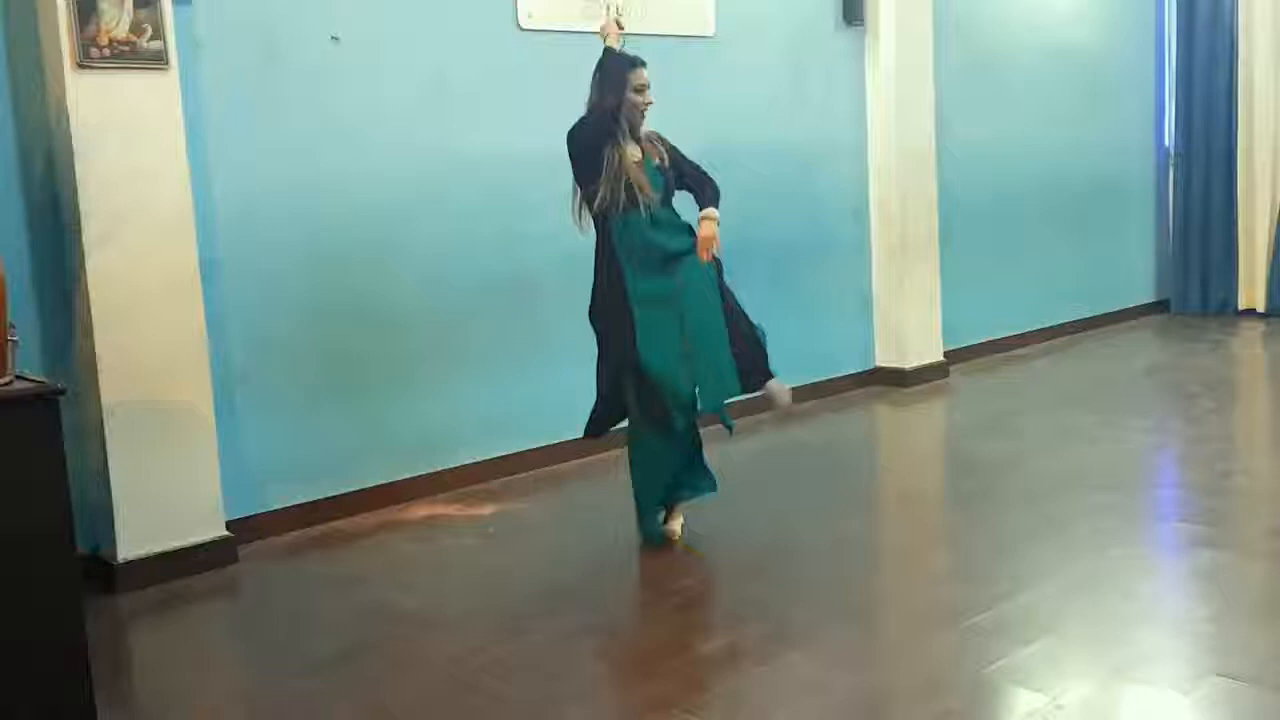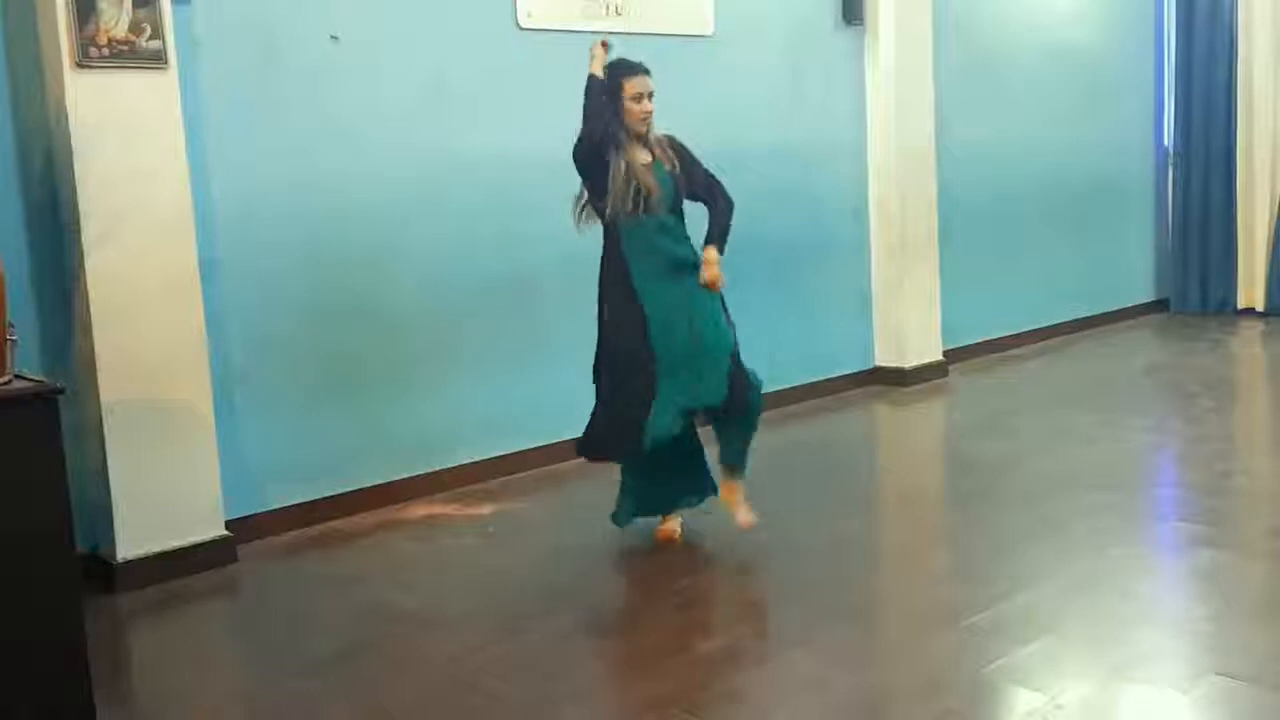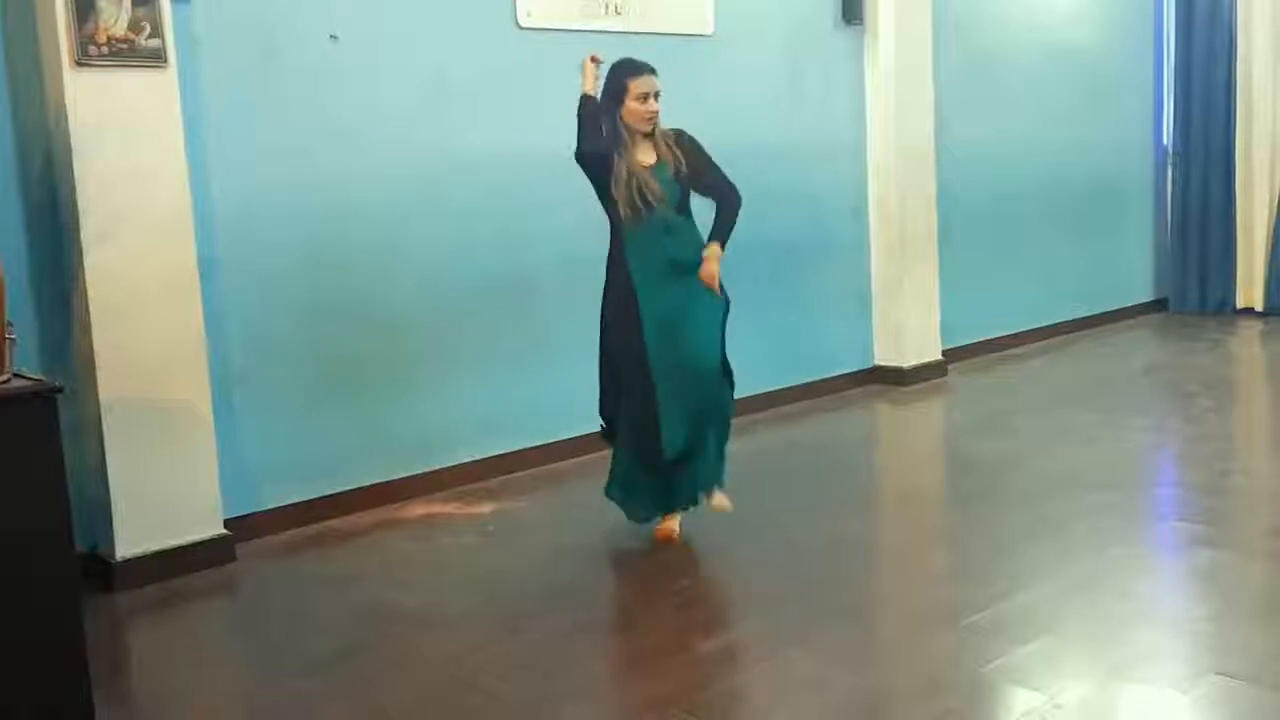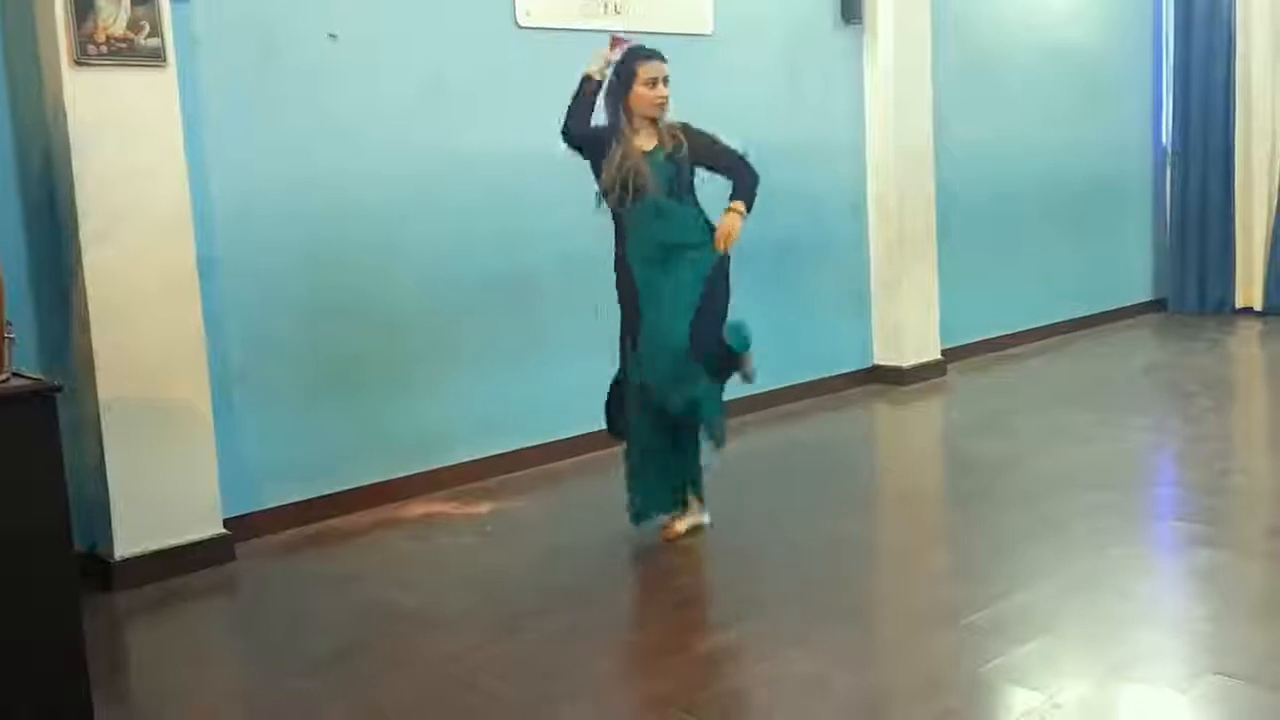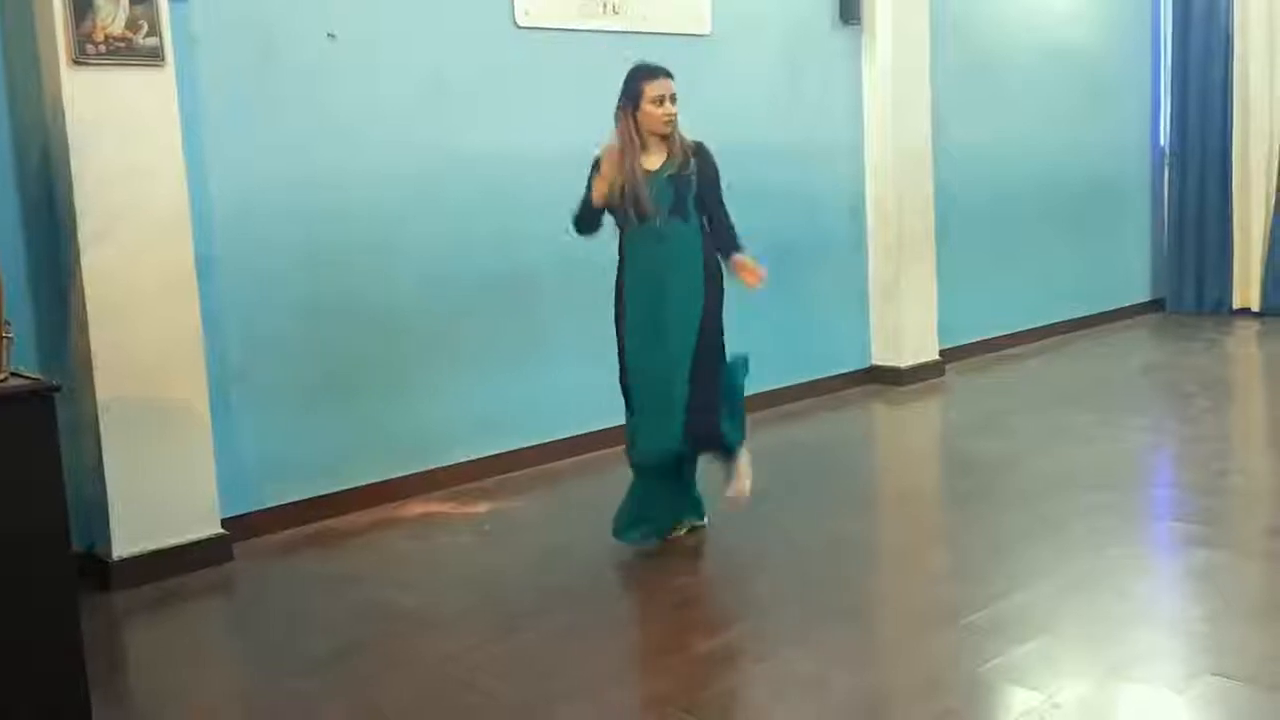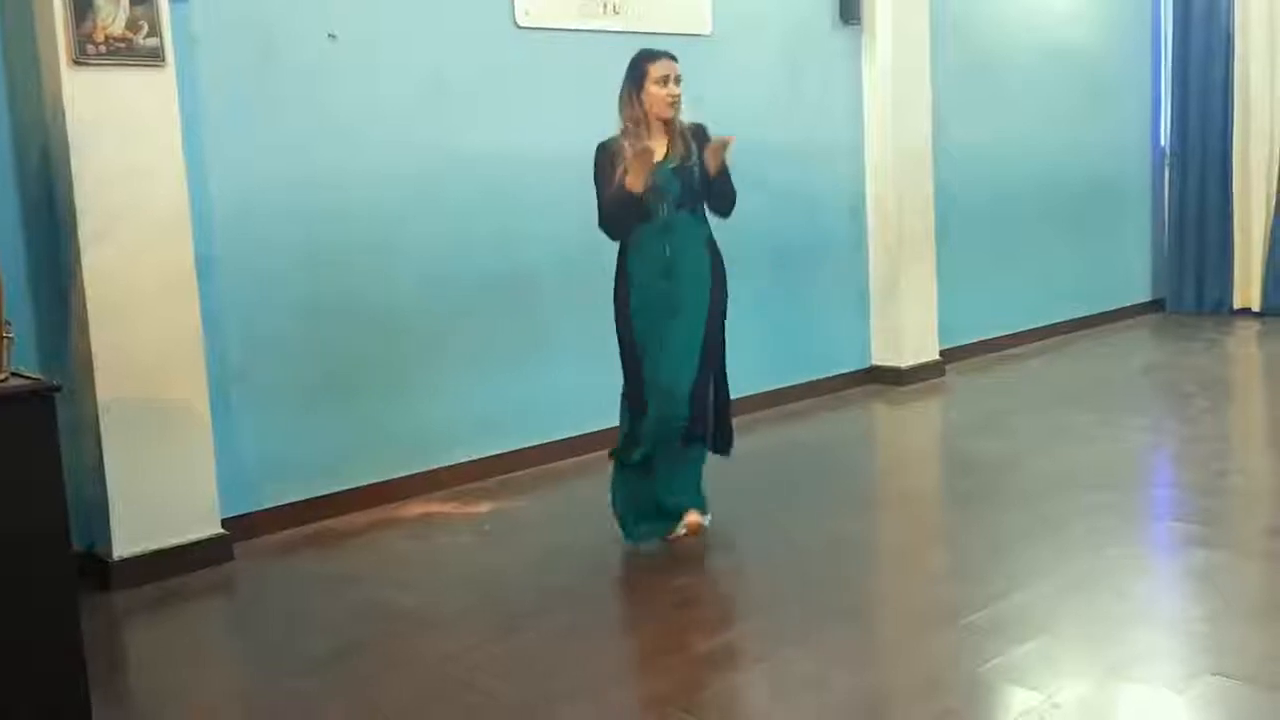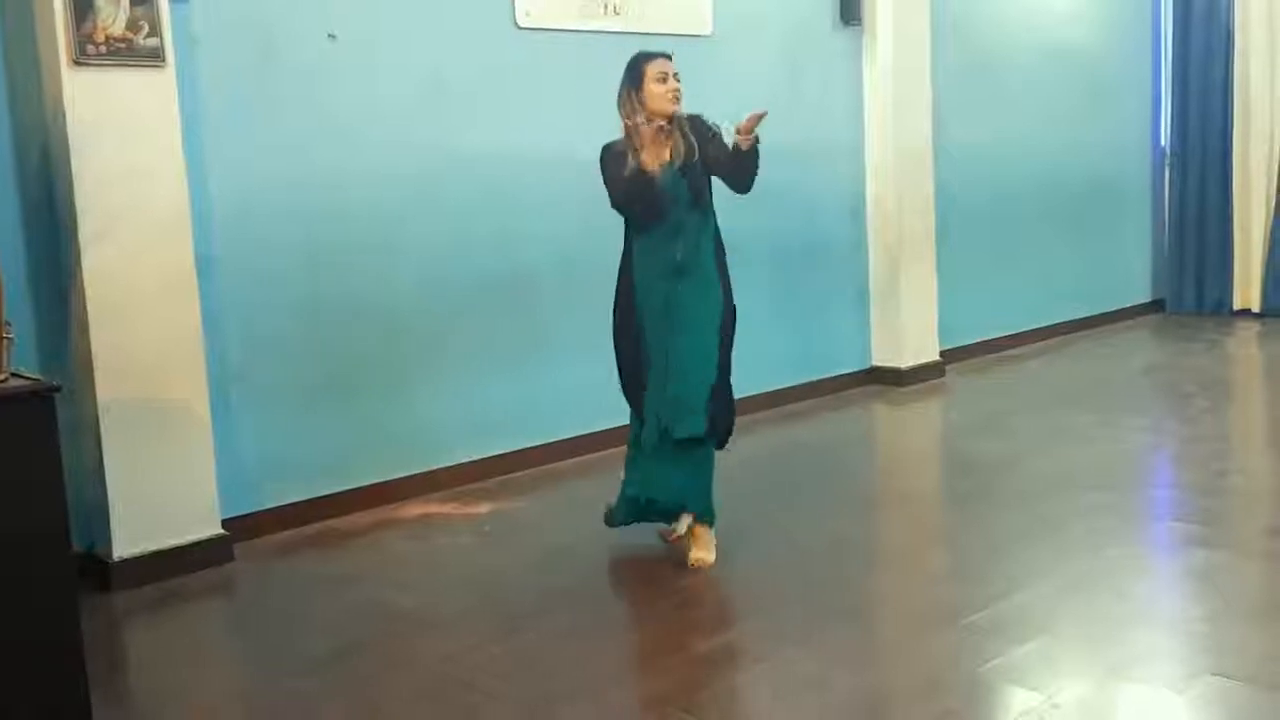
dt=0.2s
person 1, frame 1
left shoulder: (656, 146)
right shoulder: (588, 146)
left elbow: (702, 182)
right elbow: (603, 104)
left wrist: (709, 215)
right wrist: (612, 46)
left hip: (682, 263)
right hip: (631, 283)
right knee: (658, 391)
left ankle: (761, 379)
right ankle: (668, 502)
person 1, frame 2
left shoulder: (670, 150)
right shoulder: (599, 157)
left elbow: (718, 198)
right elbow: (593, 133)
left wrist: (713, 250)
right wrist: (596, 72)
left hip: (687, 278)
right hip: (634, 292)
left knee: (720, 369)
right knee: (653, 394)
left ankle: (732, 482)
right ankle: (667, 502)
person 1, frame 3
left shoulder: (679, 145)
right shoulder: (606, 160)
left elbow: (726, 195)
right elbow: (587, 146)
left wrist: (715, 248)
right wrist: (589, 89)
left hip: (690, 274)
right hip: (636, 286)
left knee: (700, 369)
right knee: (646, 392)
left ankle: (704, 480)
right ankle: (664, 502)
person 1, frame 4
left shoulder: (684, 137)
right shoulder: (605, 144)
left elbow: (743, 170)
right elbow: (571, 130)
left wrist: (736, 208)
right wrist: (595, 73)
left hip: (694, 258)
right hip: (641, 272)
left knee: (676, 348)
right knee: (652, 376)
left ankle: (729, 344)
right ankle: (684, 501)
person 1, frame 5
left shoulder: (695, 156)
right shoulder: (612, 163)
left elbow: (716, 221)
right elbow: (584, 224)
left wrist: (736, 256)
right wrist: (603, 185)
left hip: (691, 284)
right hip: (639, 293)
left knee: (687, 389)
right knee: (650, 397)
left ankle: (733, 444)
right ankle: (672, 510)
person 1, frame 6
left shoulder: (696, 138)
right shoulder: (613, 152)
left elbow: (723, 206)
right elbow: (611, 225)
left wrist: (717, 166)
right wrist: (634, 180)
left hip: (696, 278)
right hip: (643, 285)
left knee: (686, 387)
right knee: (648, 391)
left ankle: (686, 501)
right ankle: (662, 506)
person 1, frame 7
left shoulder: (696, 133)
right shoulder: (616, 155)
left elbow: (740, 181)
right elbow: (633, 207)
left wrist: (745, 142)
right wrist: (647, 160)
left hip: (701, 282)
right hip: (647, 287)
left knee: (694, 394)
right knee: (656, 397)
left ankle: (695, 517)
right ankle: (666, 505)
